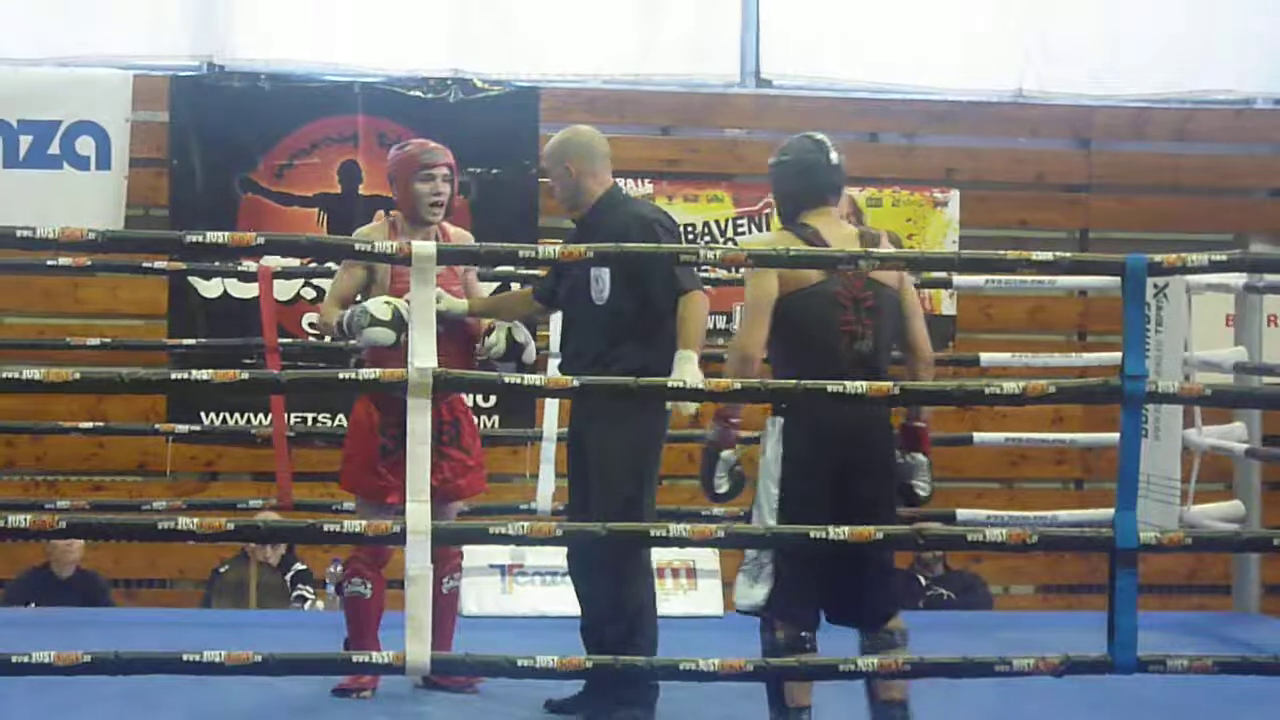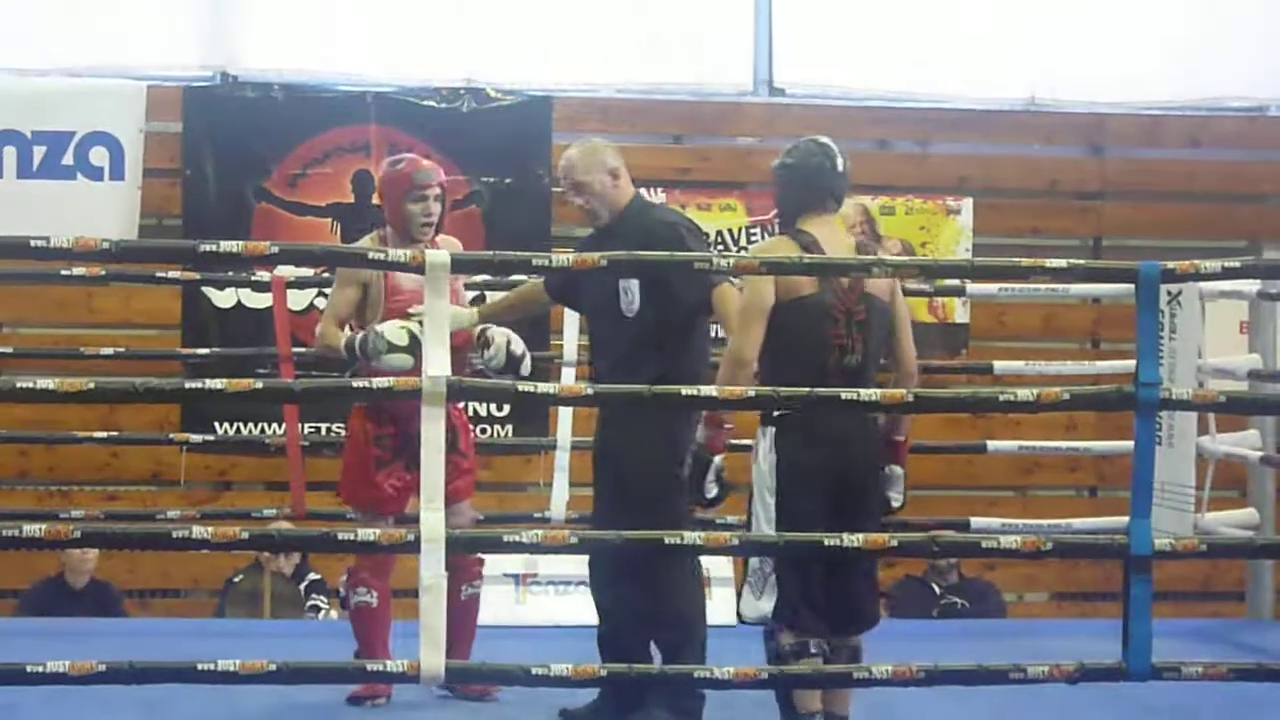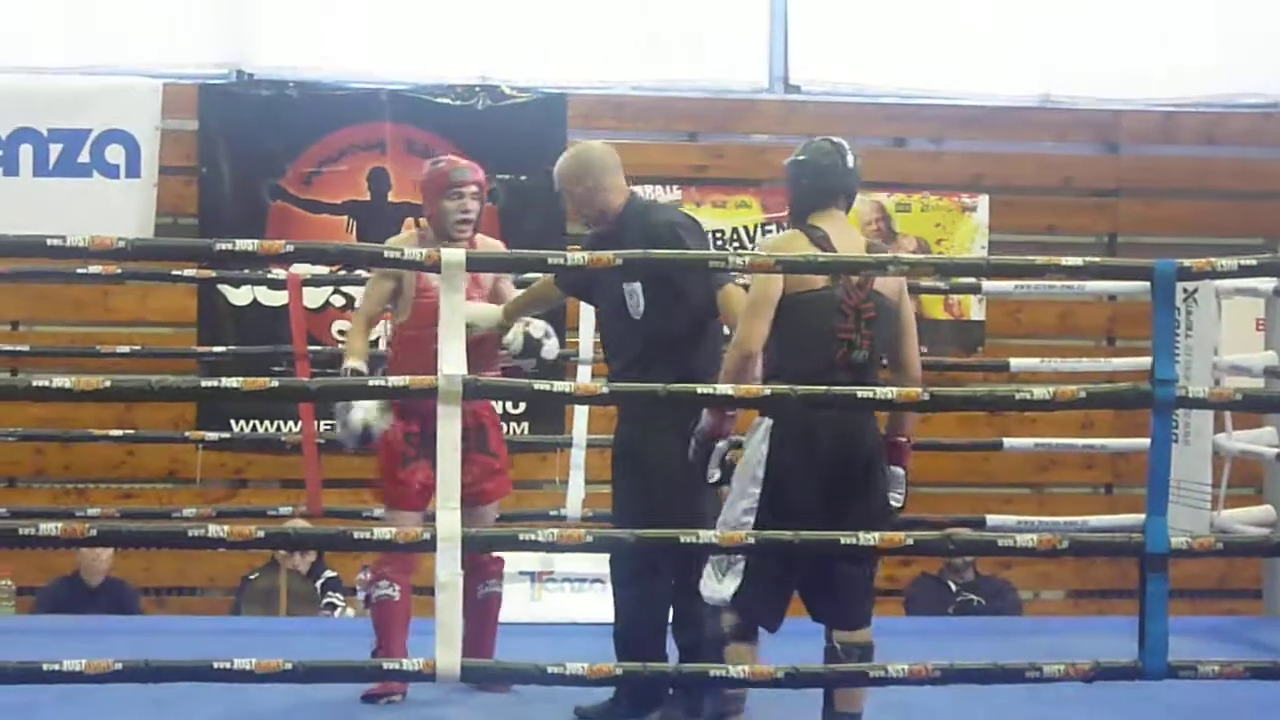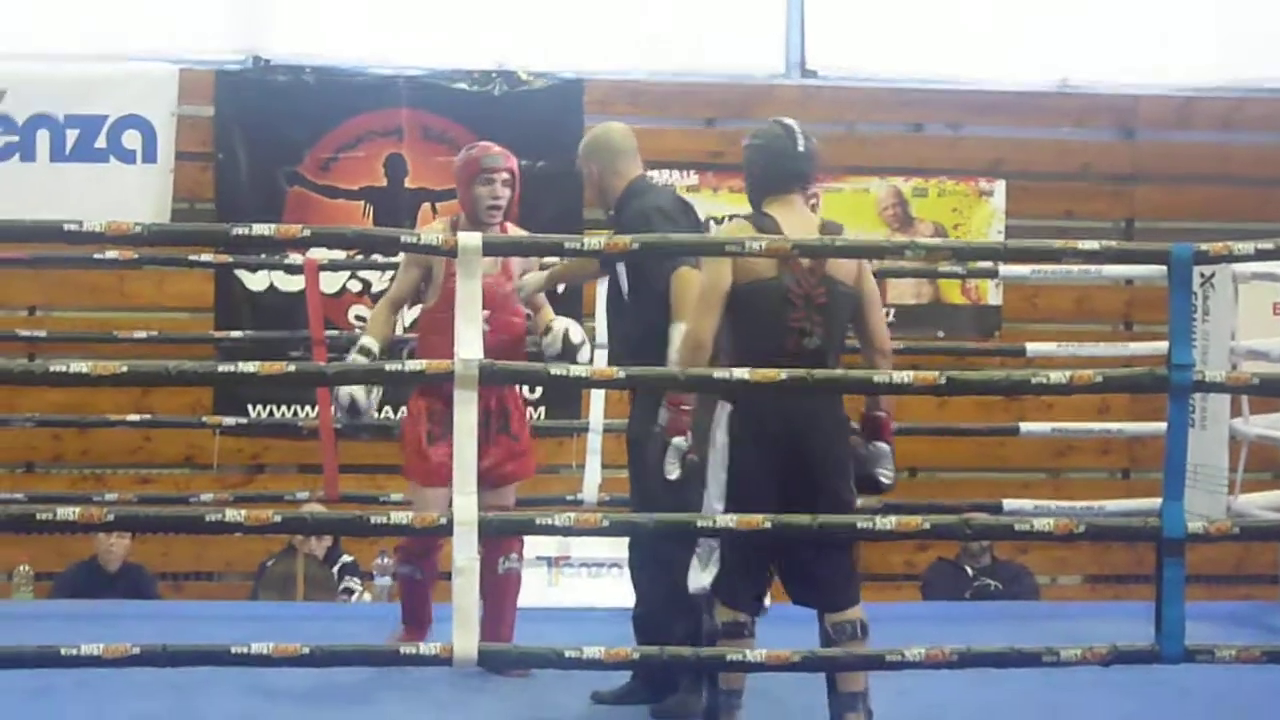
dt=0.4s
person 1, frame 1
left shoulder: (777, 250)
left elbow: (748, 353)
right elbow: (922, 357)
left wrist: (723, 431)
right wrist: (916, 439)
left hip: (806, 428)
right hip: (871, 429)
left knee: (786, 585)
right knee: (873, 580)
person 1, frame 2
left shoulder: (772, 255)
left elbow: (741, 357)
right elbow: (907, 368)
right wrist: (893, 446)
left hip: (795, 438)
right hip: (857, 439)
left knee: (791, 594)
right knee: (848, 591)
person 1, frame 3
left shoulder: (782, 248)
right shoulder: (887, 267)
left elbow: (748, 348)
right elbow: (911, 372)
left wrist: (715, 421)
right wrist: (896, 451)
left hip: (791, 431)
right hip: (859, 437)
left knee: (743, 583)
right knee: (850, 593)
person 1, frame 4
left shoulder: (735, 238)
left elbow: (700, 340)
right elbow: (879, 348)
left wrist: (677, 416)
right wrist: (877, 429)
left hip: (755, 417)
right hip: (823, 419)
left knee: (733, 571)
right knee: (834, 574)
person 2, frame 1
left shoulder: (641, 223)
right shoulder: (584, 236)
left elbow: (691, 293)
right elbow: (542, 297)
left wrist: (686, 359)
right wrist: (464, 308)
left hip: (632, 407)
right hip: (591, 405)
left knee: (621, 543)
right knee: (588, 547)
person 2, frame 2
left shoulder: (665, 230)
right shoulder: (598, 246)
left elbow: (719, 288)
right elbow: (544, 290)
right wrist: (475, 316)
left hip: (663, 413)
right hip: (619, 414)
left knee: (665, 550)
right knee: (611, 555)
person 2, frame 3
left shoulder: (666, 230)
right shoulder: (605, 245)
left elbow: (725, 290)
right elbow: (559, 284)
right wrist: (501, 314)
left hip: (684, 414)
right hip: (638, 415)
left knee: (688, 550)
right knee: (633, 555)
person 2, frame 4
left shoulder: (653, 209)
right shoulder: (634, 216)
left elbow: (685, 270)
right elbow: (603, 260)
left wrist: (683, 329)
right wrist: (544, 278)
right hip: (656, 396)
left knee: (682, 531)
right knee: (652, 535)
right ankle: (659, 669)
person 3, frame 1
left shoulder: (460, 242)
right shoulder: (373, 241)
right elbow: (328, 311)
left wrist: (500, 334)
right wrist: (355, 322)
left hip: (447, 406)
right hip: (386, 406)
left knee: (445, 535)
right knee: (372, 536)
left ankle: (439, 660)
right ankle: (362, 661)
person 3, frame 2
left shoulder: (451, 251)
right elbow: (326, 331)
left wrist: (489, 339)
right wrist: (364, 346)
left hip: (443, 415)
right hip: (384, 419)
right knee: (375, 546)
left ankle: (458, 665)
person 3, frame 3
left shoulder: (492, 255)
right shoulder: (400, 253)
left elbow: (513, 314)
right elbow: (361, 322)
left wrist: (531, 333)
right wrist: (355, 381)
left hip: (475, 415)
right hip: (413, 416)
left ankle: (479, 660)
right ankle: (391, 668)
person 3, frame 4
right shoulder: (433, 241)
left elbow: (538, 307)
right elbow: (391, 305)
left wrist: (559, 329)
right wrist: (362, 357)
left hip: (498, 399)
right hip: (437, 398)
left knee: (501, 519)
right knee: (427, 520)
left ankle: (497, 641)
right ankle: (414, 629)
